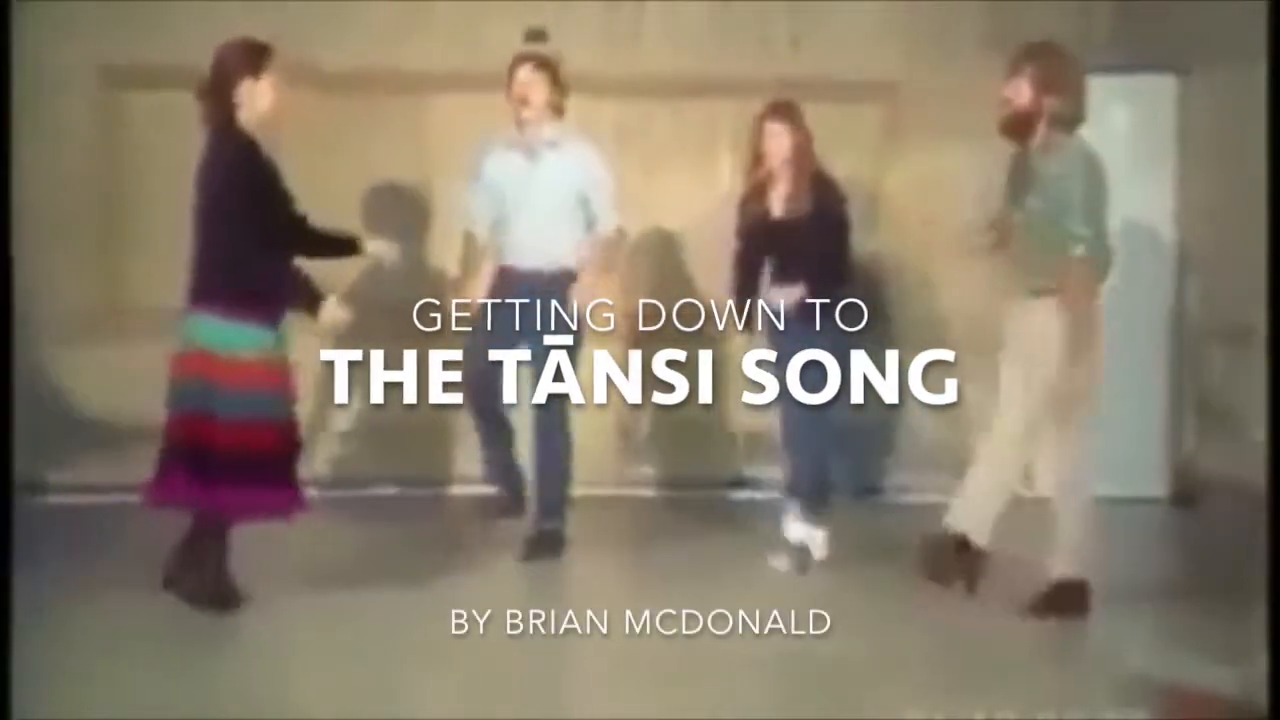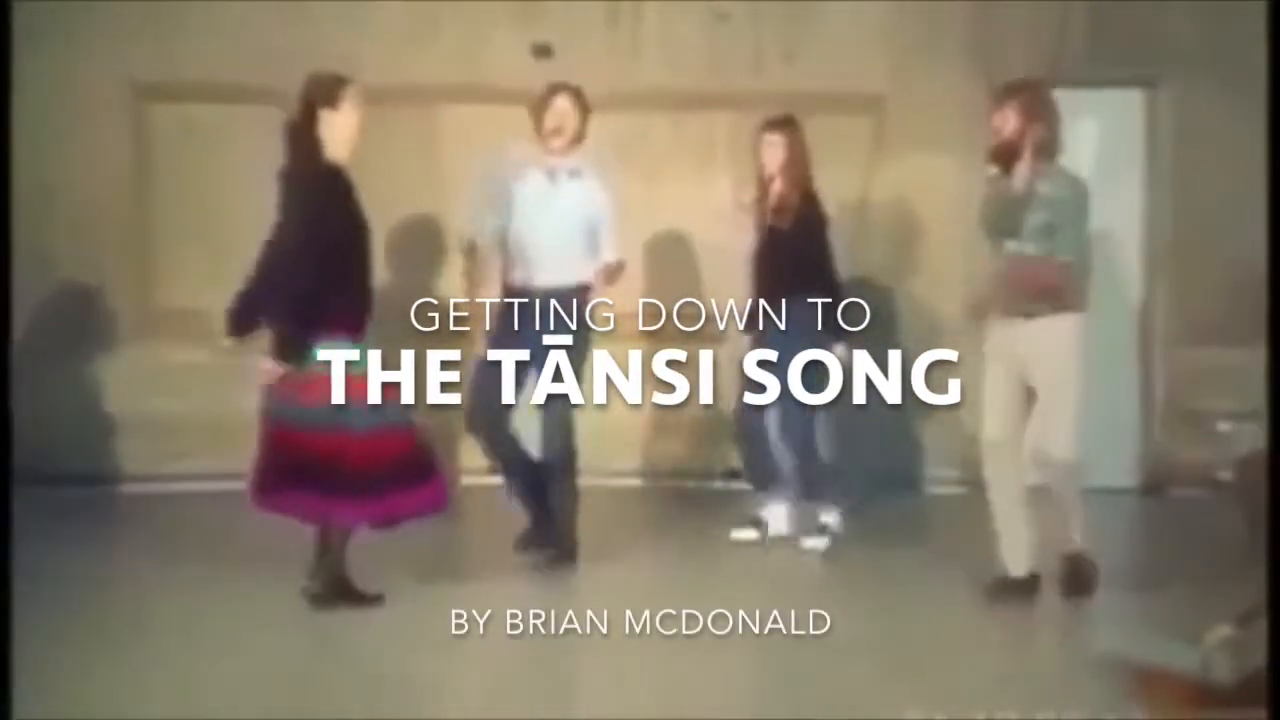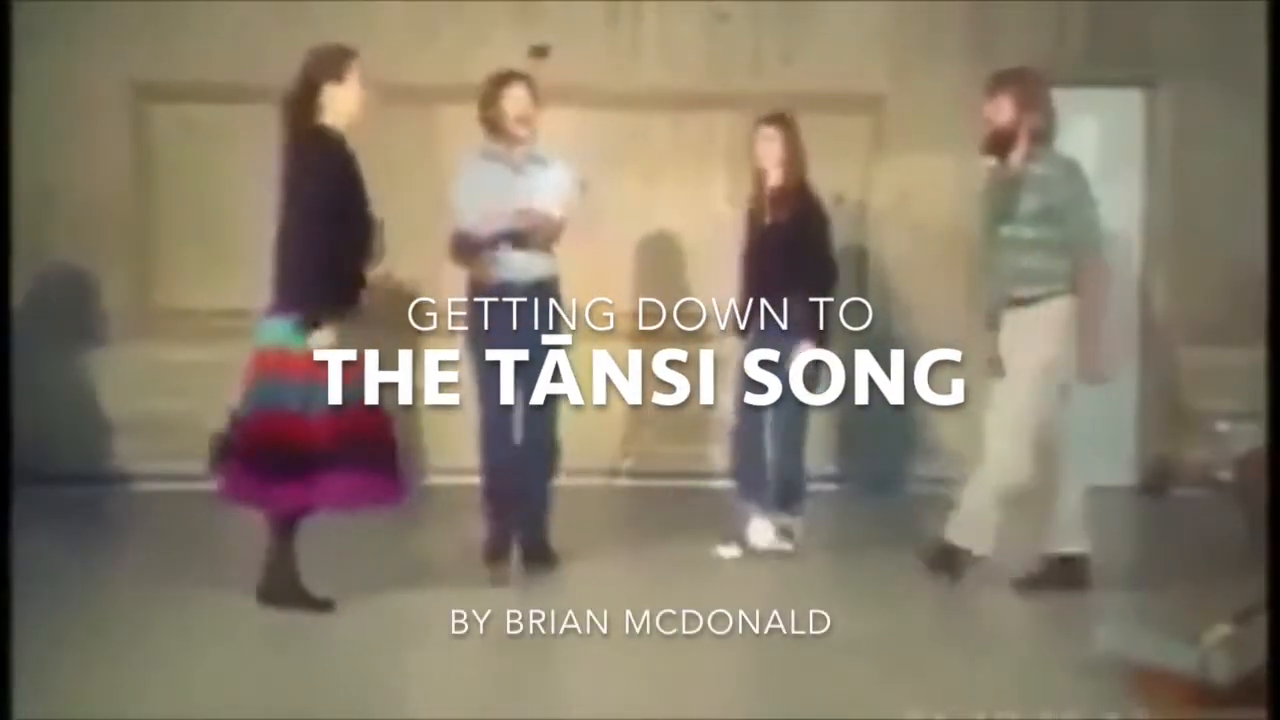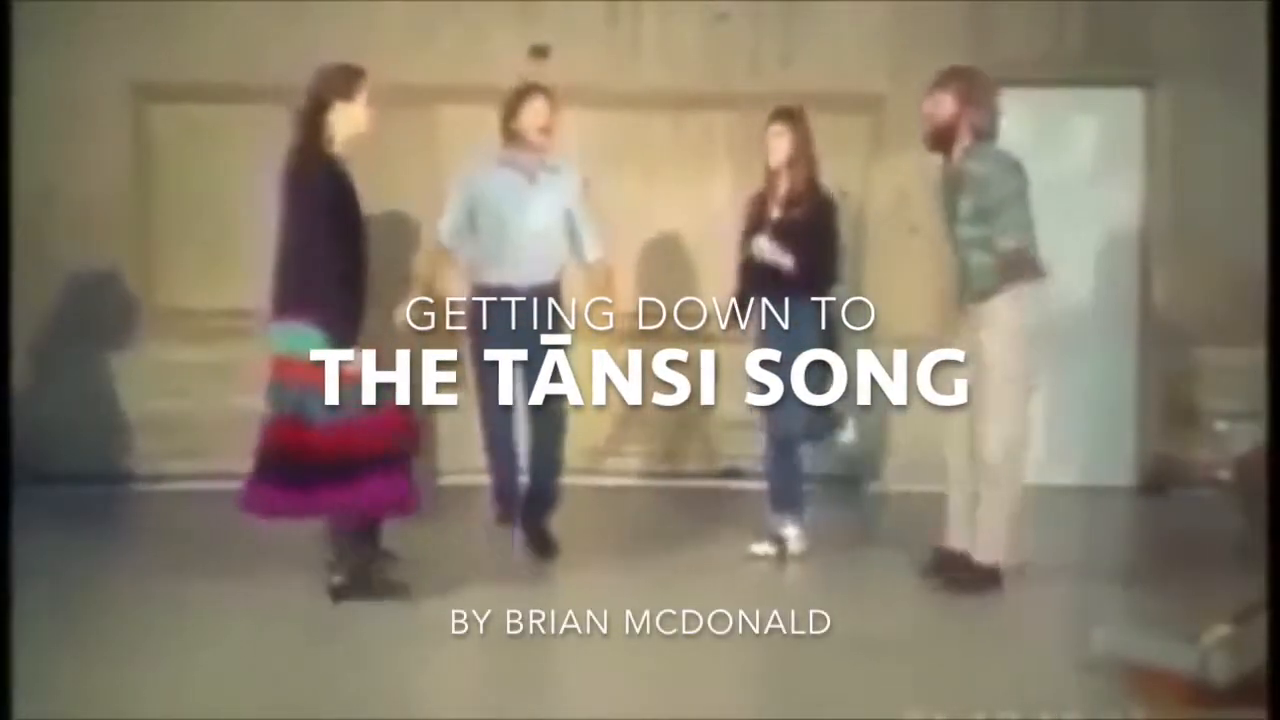
dt=0.7s
person 1, frame 1
left shoulder: (238, 155)
right shoulder: (232, 157)
left elbow: (285, 230)
right elbow: (249, 250)
left wrist: (356, 245)
right wrist: (314, 299)
left hip: (245, 317)
right hip: (233, 320)
left knee: (247, 439)
right knee: (232, 440)
left ankle: (201, 555)
right ankle: (194, 565)
person 1, frame 2
left shoulder: (313, 180)
right shoulder: (324, 184)
left elbow: (283, 258)
right elbow: (293, 263)
left wrist: (246, 320)
right wrist: (285, 344)
left hip: (315, 340)
right hip: (324, 343)
left knee: (324, 458)
right knee: (358, 458)
left ankle: (328, 567)
right ankle: (329, 576)
person 1, frame 3
left shoulder: (318, 150)
right shoulder: (325, 150)
right elbow: (307, 238)
left wrist: (354, 280)
right wrist: (317, 317)
left hip: (306, 314)
right hip: (307, 321)
left knee: (304, 440)
right knee: (313, 440)
right ankle: (278, 572)
person 1, frame 4
left shoulder: (315, 168)
right shoulder: (321, 172)
right elbow: (323, 260)
right wrist: (344, 339)
left hip: (313, 326)
right hip: (316, 331)
left knee: (347, 443)
right knee: (346, 445)
left ankle: (354, 558)
right ankle: (354, 563)
person 2, frame 1
left shoulder: (1075, 165)
right shoulder: (1026, 157)
left elbow: (1084, 259)
left wrist: (1078, 353)
right wrist: (997, 235)
left hip: (1062, 312)
right hip: (1027, 306)
left knee: (1059, 444)
right knee: (1006, 430)
left ankle: (1069, 580)
right ankle: (960, 539)
person 2, frame 2
left shoulder: (1066, 191)
right shoulder: (996, 188)
left elbow: (1065, 274)
left wrist: (1010, 282)
right wrist: (994, 292)
left hip: (1055, 330)
right hip: (1005, 330)
left knee: (1050, 450)
right knee: (998, 445)
left ankle: (1077, 549)
right ankle: (1018, 567)
person 2, frame 3
left shoulder: (1061, 175)
right shoulder: (999, 178)
left elbow: (1092, 263)
left wrist: (1090, 341)
right wrist: (992, 319)
left hip: (1052, 316)
right hip: (1015, 317)
left knee: (1010, 435)
right knee: (1030, 438)
left ankle: (964, 540)
right ankle: (1068, 554)
person 2, frame 4
left shoulder: (997, 170)
right shoulder: (954, 170)
left elbow: (1018, 251)
left wrist: (1004, 260)
left hip: (1010, 307)
right hip: (980, 311)
left knee: (999, 436)
right knee: (974, 430)
left ankle: (986, 559)
right ankle: (962, 545)
person 3, frame 1
left shoulder: (581, 156)
right shoulder: (496, 159)
left elbow: (609, 228)
right elbow: (483, 227)
left wrist: (590, 274)
right wrist: (480, 274)
left hip: (557, 291)
right hip: (508, 286)
left knee: (550, 405)
right knee: (477, 381)
left ankle: (550, 521)
right ankle: (510, 485)
person 3, frame 2
left shoulder: (592, 188)
right shoulder: (513, 178)
left elbow: (611, 257)
right elbow: (490, 243)
left wrist: (602, 280)
right wrist: (486, 296)
left hip: (567, 306)
right hip: (518, 304)
left knee: (555, 416)
right knee: (482, 412)
left ankle: (561, 531)
right ankle: (541, 513)
person 3, frame 3
left shoulder: (555, 170)
right shoulder: (472, 170)
left elbow: (550, 227)
right elbow: (461, 242)
left wrist: (507, 221)
right wrist: (475, 256)
left hip: (541, 297)
right hip: (493, 300)
left knee: (540, 418)
right knee: (497, 417)
left ankle: (534, 529)
right ankle: (501, 528)
person 3, frame 4
left shoulder: (567, 180)
right shoulder: (480, 179)
left elbow: (588, 247)
right elbow: (448, 241)
left hip: (544, 305)
right hip: (494, 305)
left knee: (550, 417)
right knee: (497, 414)
left ankle: (536, 518)
right ankle: (507, 506)
person 4, frame 1
left shoulder: (823, 194)
right shoulder: (755, 199)
left elbow: (840, 265)
right elbow: (748, 259)
left wrist: (804, 291)
right wrist: (743, 307)
left hip: (823, 320)
right hip: (786, 323)
left knee: (814, 422)
right knee: (798, 427)
left ankle: (803, 522)
right ankle: (811, 532)
person 4, frame 2
left shoulder: (805, 208)
right shoulder: (766, 204)
left elbow: (823, 276)
left wrist: (834, 335)
right wrist: (759, 319)
left hip: (801, 324)
right hip: (773, 324)
left knee: (796, 425)
right knee: (750, 419)
left ankle: (827, 514)
right ankle: (774, 510)
person 4, frame 3
left shoulder: (804, 206)
right shoulder: (760, 206)
left elbow: (822, 275)
left wrist: (813, 336)
right wrist: (748, 324)
left hip: (793, 329)
right hip: (763, 329)
left knee: (786, 428)
right knee: (748, 425)
left ankle: (786, 521)
right ankle: (755, 523)
person 4, frame 4
left shoulder: (818, 205)
right shoulder: (760, 204)
left elbow: (823, 273)
right elbow: (749, 264)
left wrist: (783, 258)
right wrist: (741, 307)
left hip: (804, 321)
right hip: (770, 321)
left knee: (792, 424)
right knee: (779, 426)
right ankle: (788, 528)
